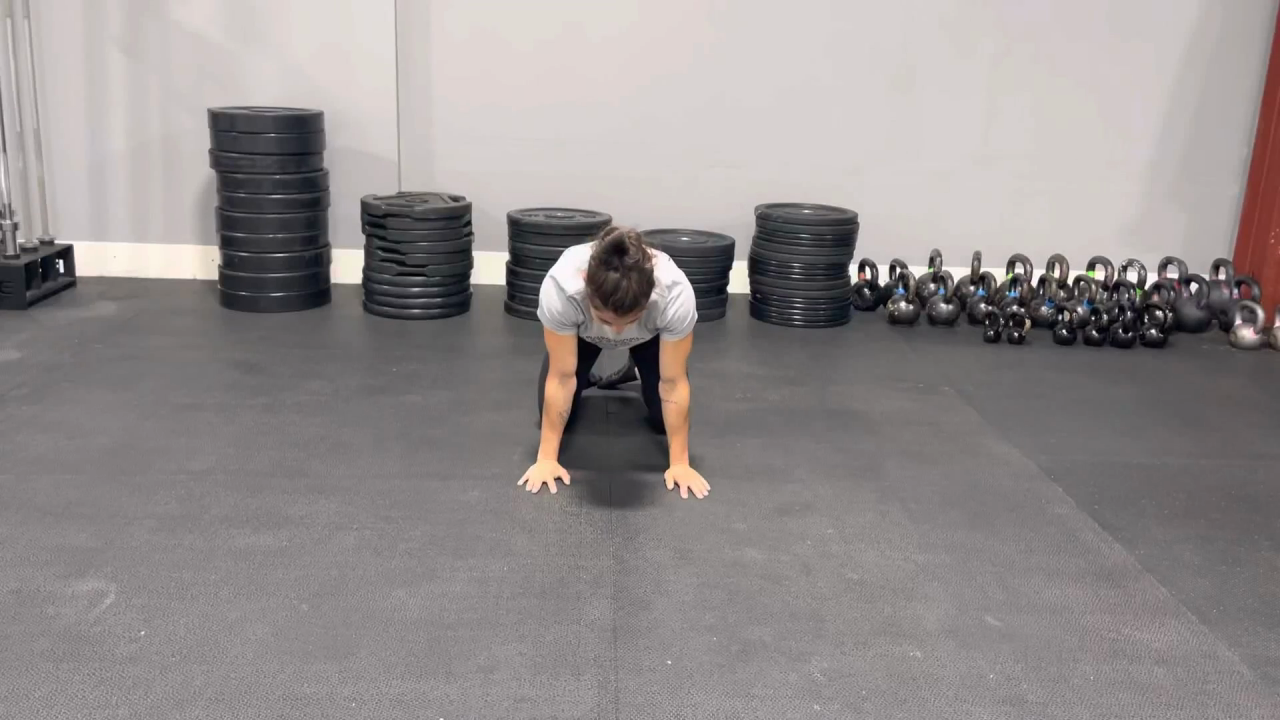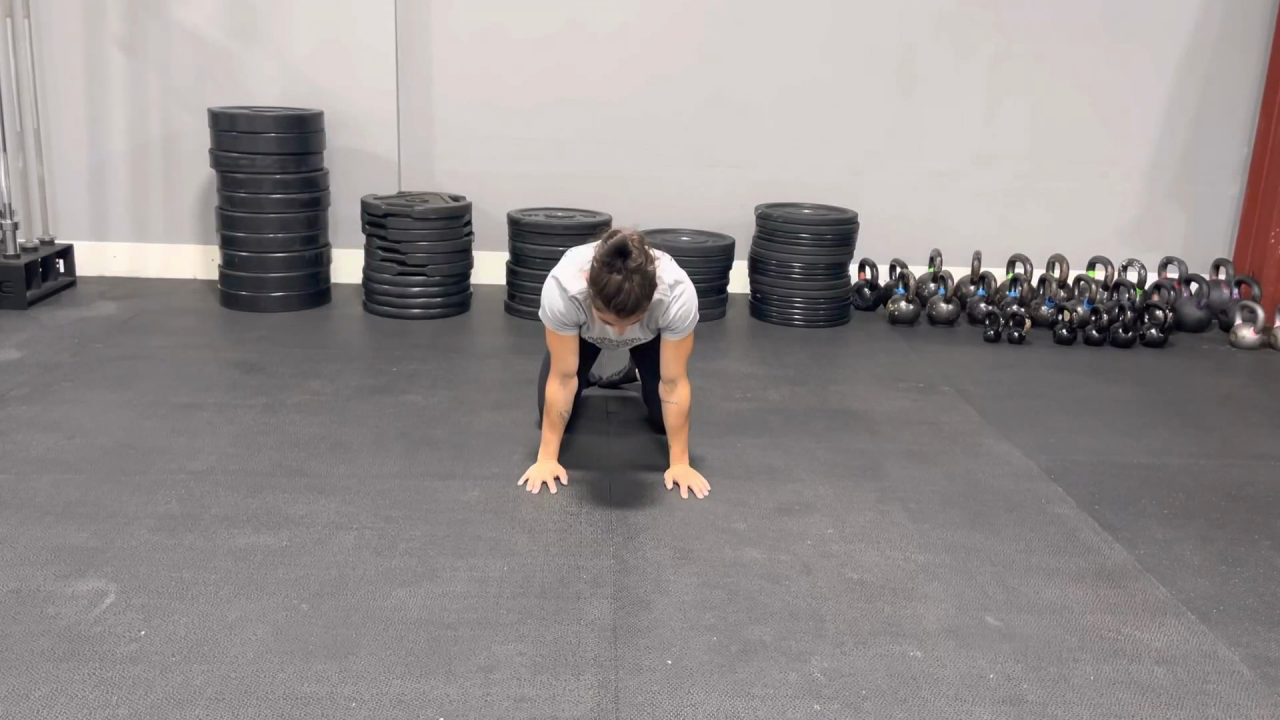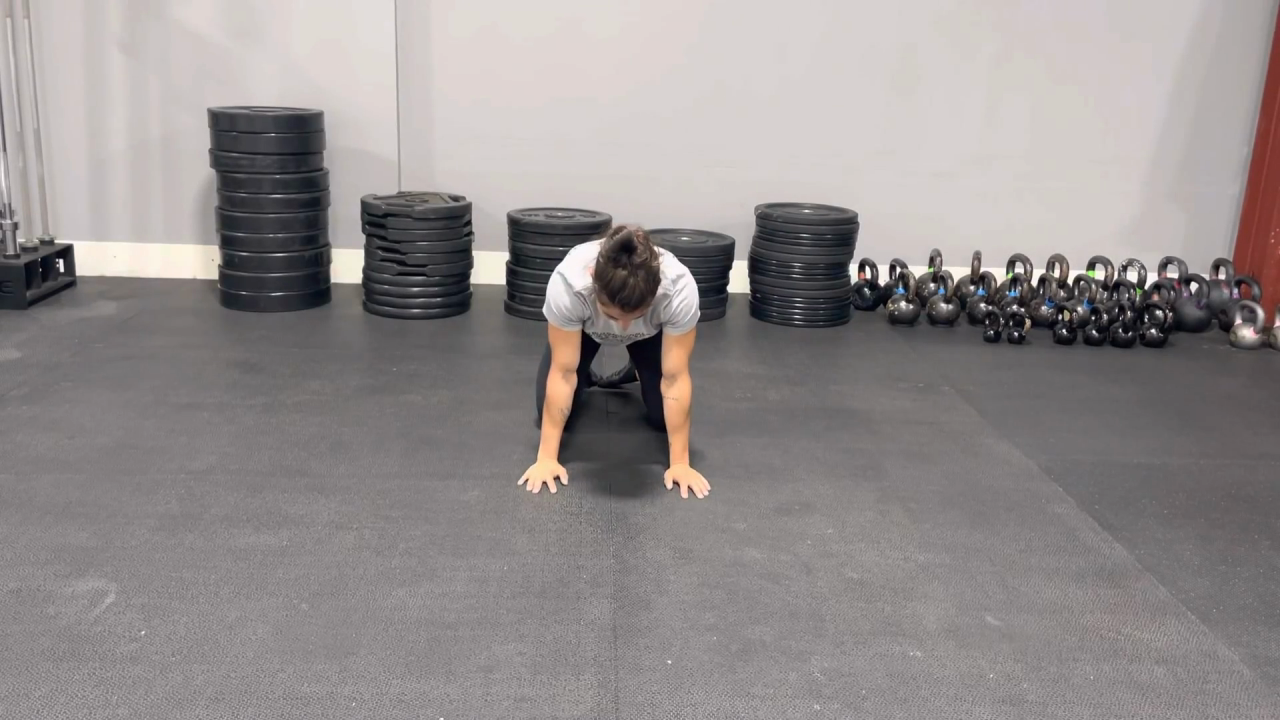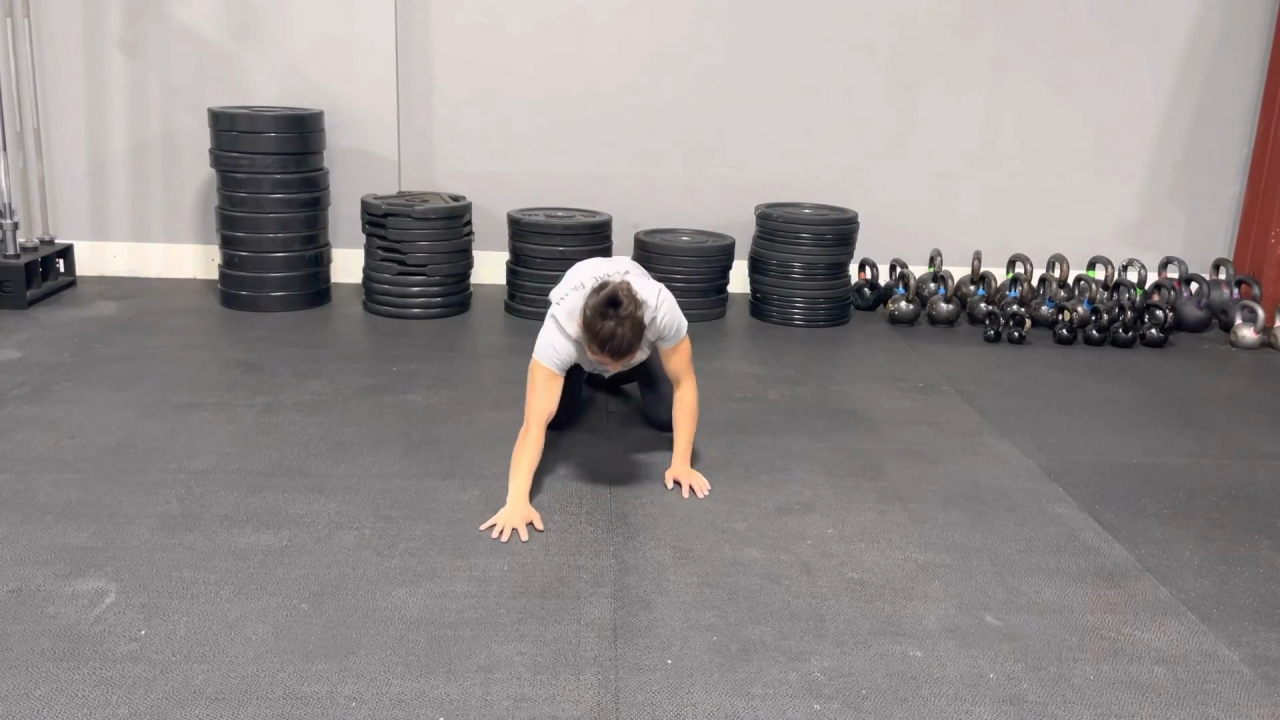
dt=0.7s
person 1, frame 1
left shoulder: (675, 292)
right shoulder: (560, 287)
left elbow: (673, 382)
right elbow: (561, 376)
left wrist: (680, 463)
right wrist: (546, 458)
right hip: (582, 332)
left knee: (664, 420)
right knee: (556, 414)
left ankle: (638, 371)
right ankle: (586, 379)
person 1, frame 2
left shoulder: (678, 293)
right shoulder: (561, 287)
left elbow: (674, 382)
right elbow: (562, 377)
left wrist: (680, 463)
right wrist: (546, 459)
left hip: (651, 334)
right hip: (582, 330)
left knee: (663, 419)
right knee: (551, 412)
left ankle: (640, 372)
right ankle: (586, 379)
person 1, frame 3
left shoulder: (680, 288)
right shoulder: (567, 282)
left elbow: (675, 378)
right elbow: (563, 373)
left wrist: (680, 462)
right wrist: (547, 457)
right hip: (584, 327)
left knee: (662, 418)
right knee: (549, 411)
left ankle: (638, 371)
right ankle: (586, 377)
person 1, frame 4
left shoulder: (660, 309)
right shoulder: (560, 327)
left elbow: (684, 385)
right elbow: (535, 424)
left wrist: (682, 464)
right wrist: (516, 501)
right hip: (573, 308)
left knee: (665, 416)
right knee: (557, 416)
left ankle: (633, 372)
right ankle: (584, 373)
